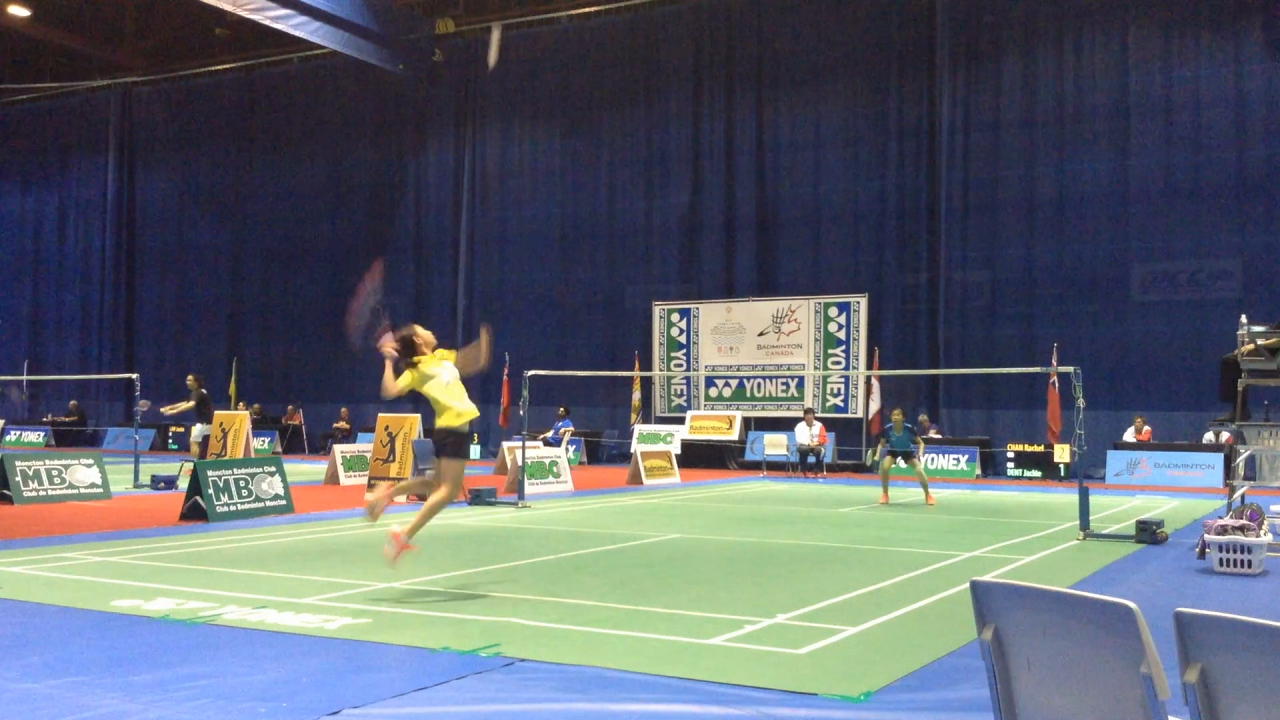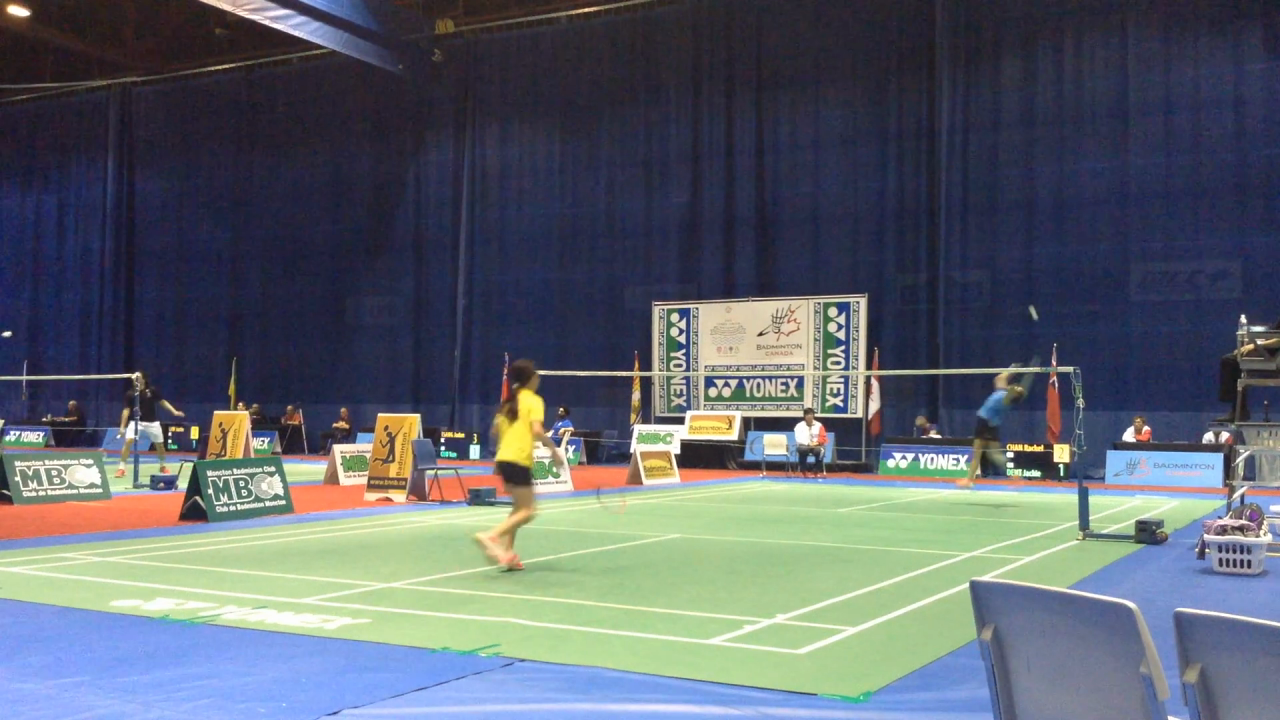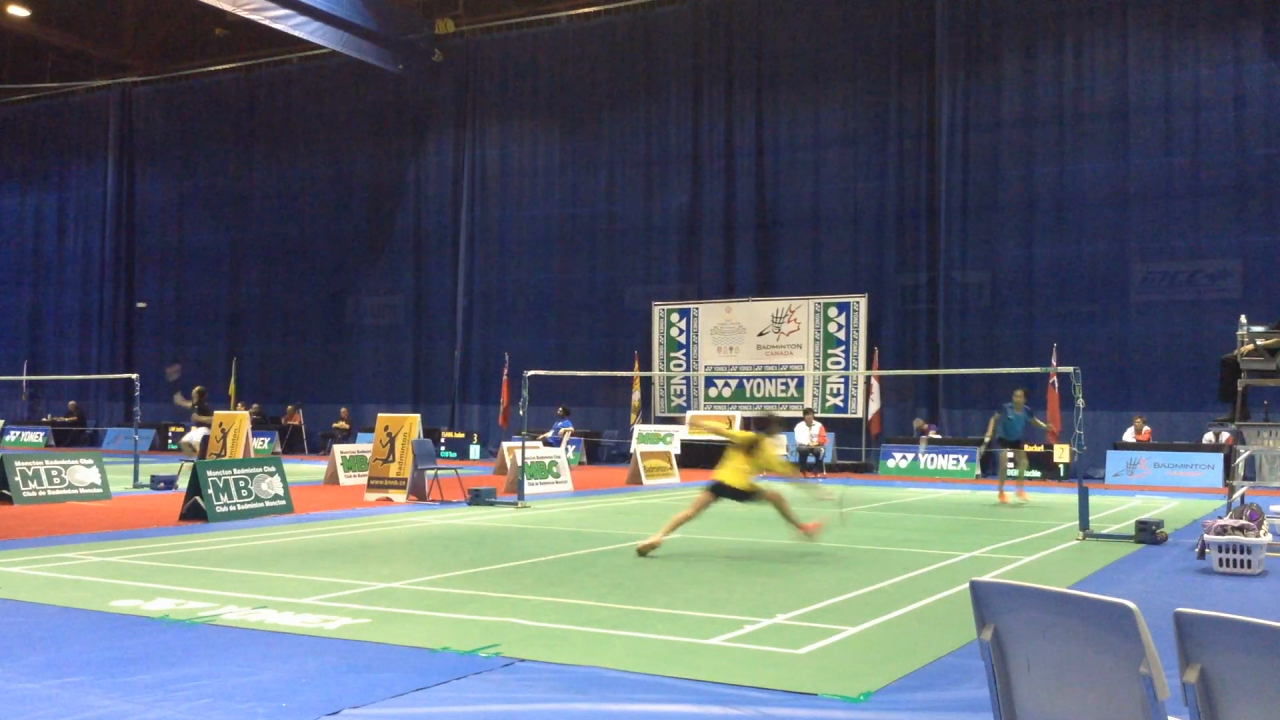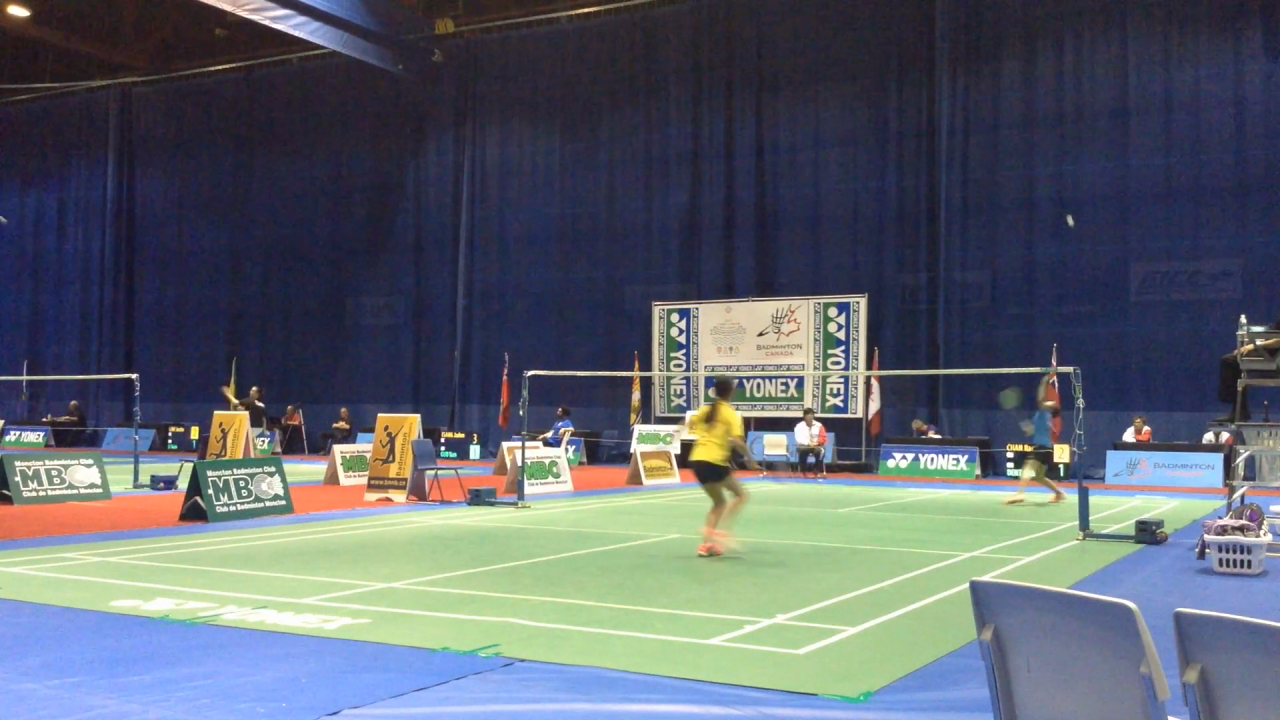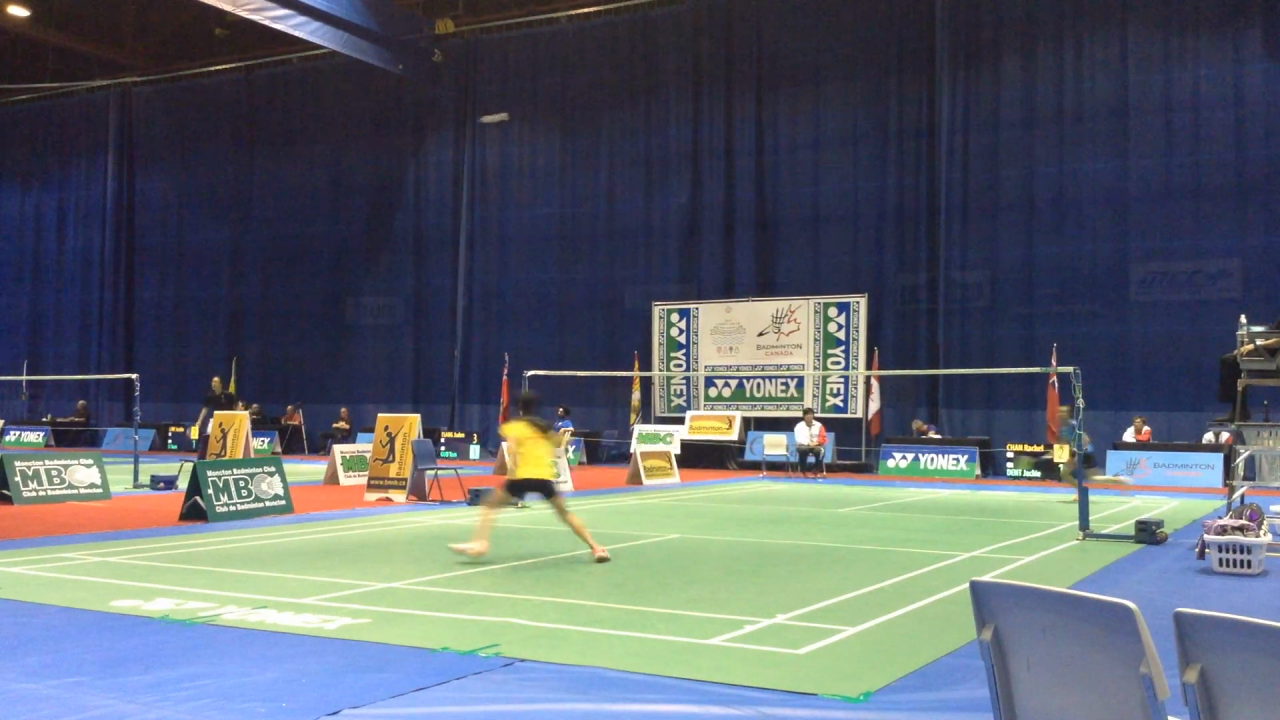
dt=1s
person 1, frame 1
left shoulder: (446, 357)
right shoulder: (416, 371)
left elbow: (475, 365)
right elbow: (389, 392)
left wrist: (483, 340)
right wrist: (388, 360)
left hip: (457, 429)
right hip: (451, 430)
left knee: (436, 483)
right knee: (448, 490)
left ankle: (384, 495)
right ankle: (404, 535)
person 1, frame 2
left shoulder: (510, 401)
right shoulder: (534, 400)
left elbow: (495, 431)
right elbow: (537, 431)
right wrist: (554, 450)
left hip: (503, 459)
right hip: (517, 461)
left knee: (520, 507)
right knee: (528, 512)
left ankle: (506, 554)
right ankle: (490, 536)
person 1, frame 3
left shoulder: (745, 437)
right shoulder: (768, 452)
left elbow: (721, 432)
right elbow: (789, 473)
left wrist: (698, 423)
left hip: (720, 481)
right hip: (739, 488)
left knee: (691, 512)
right knee: (777, 498)
left ankle: (657, 538)
right ankle: (804, 528)
person 1, frame 4
left shoulder: (706, 410)
right shoulder: (731, 414)
left elbow: (690, 425)
right elbow: (737, 442)
right wrist: (750, 459)
left hip: (696, 461)
right hip: (714, 462)
left knee: (719, 503)
right knee: (741, 495)
left ankle: (707, 544)
right ankle: (719, 531)
person 1, frame 5
left shoulder: (513, 427)
right shoulder: (546, 429)
left elbow: (512, 444)
right elbow: (556, 448)
left wrist: (513, 468)
left hip: (522, 477)
right hip: (546, 478)
left knee: (490, 506)
right knee: (565, 514)
left ankle: (479, 543)
right ankle: (596, 548)
